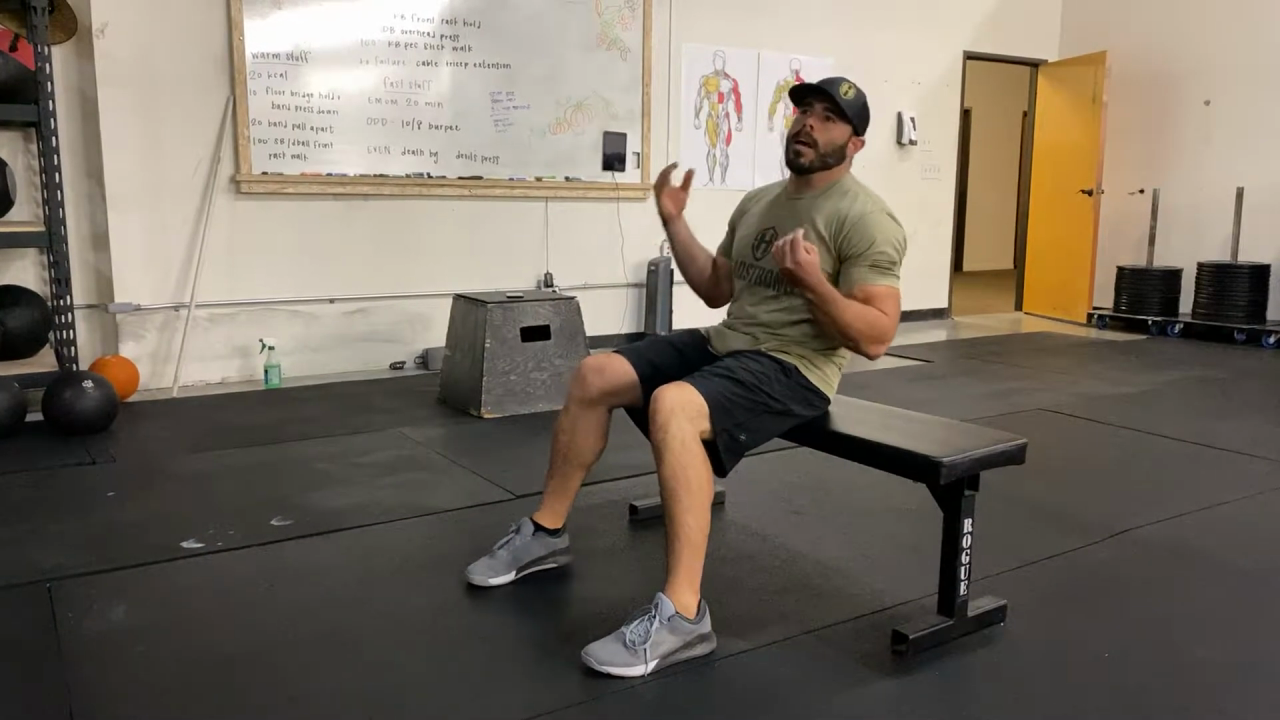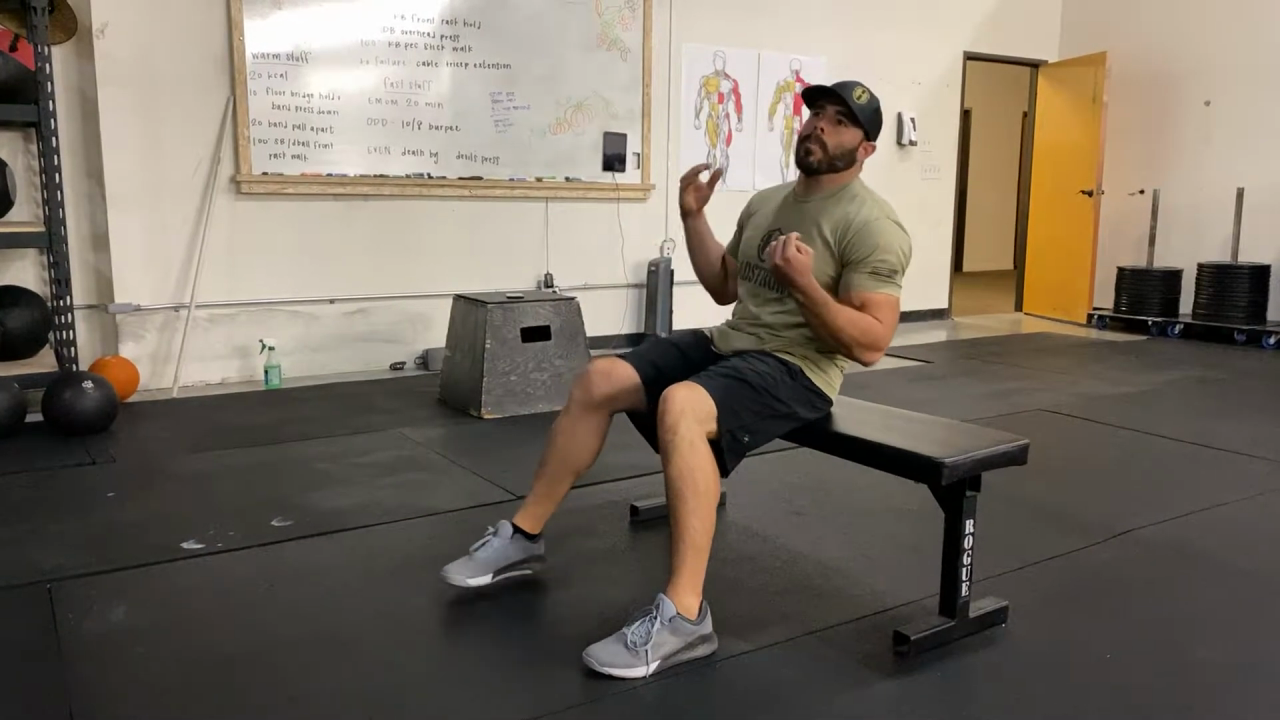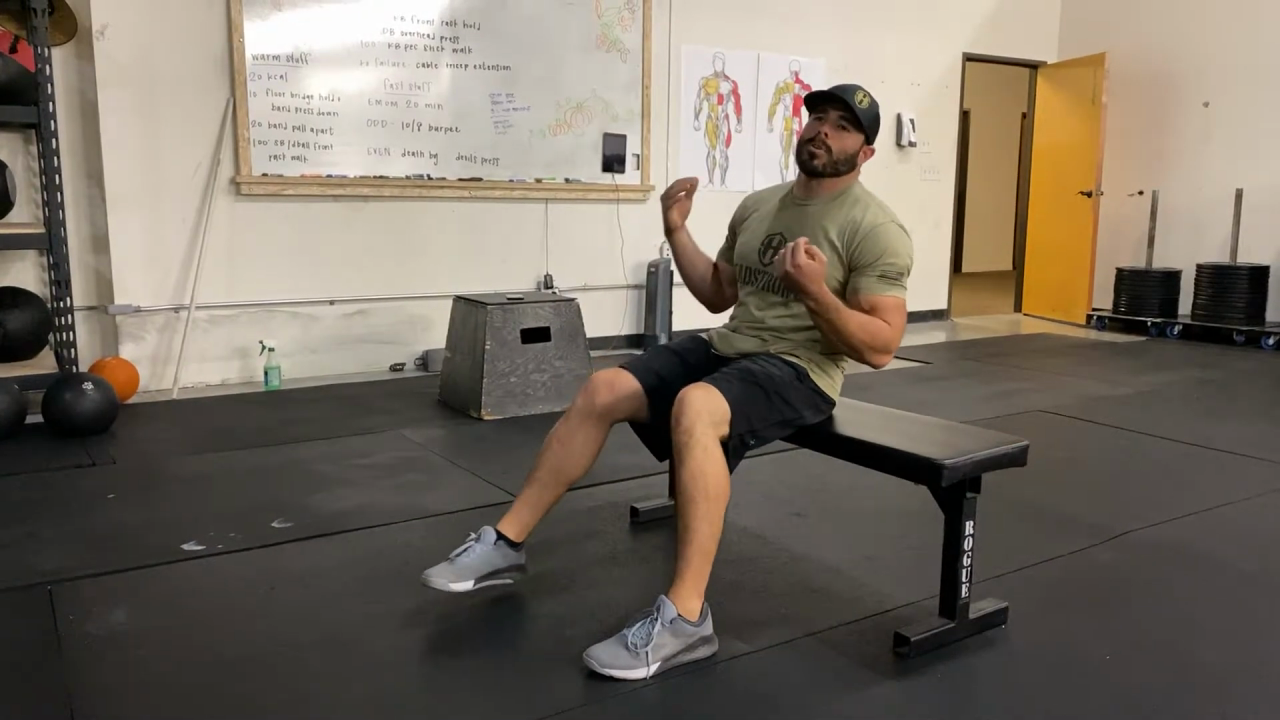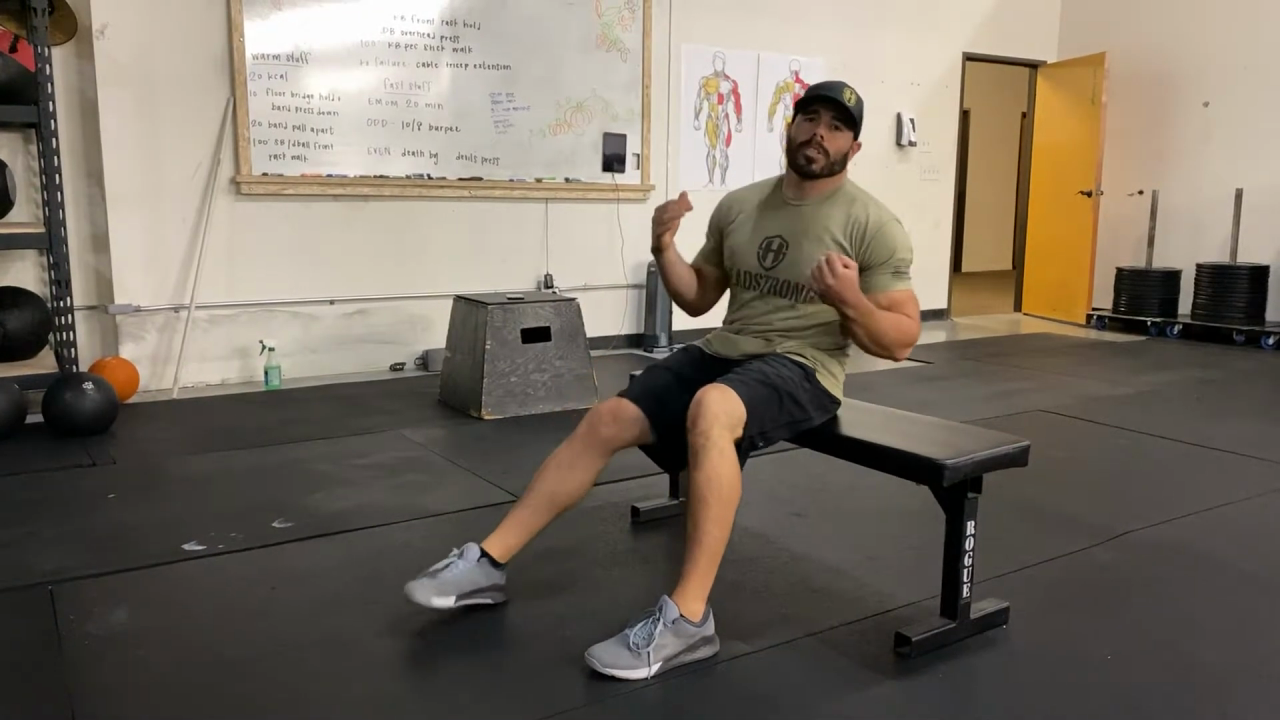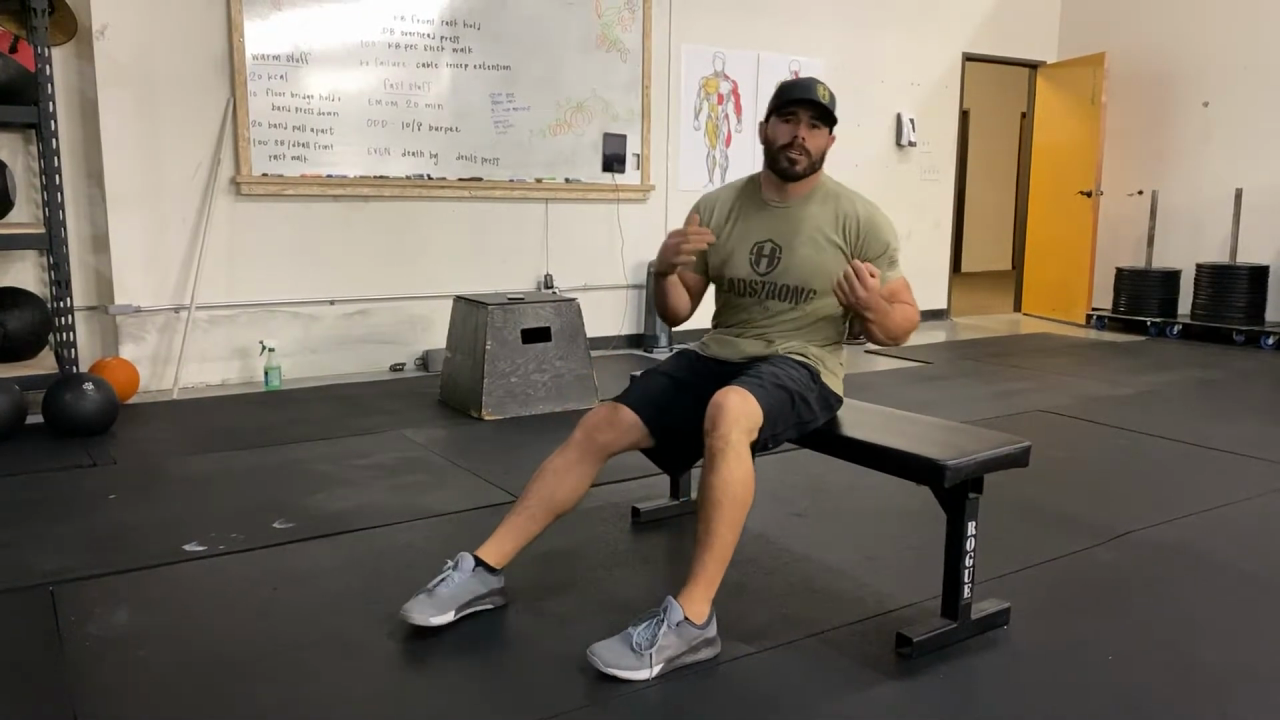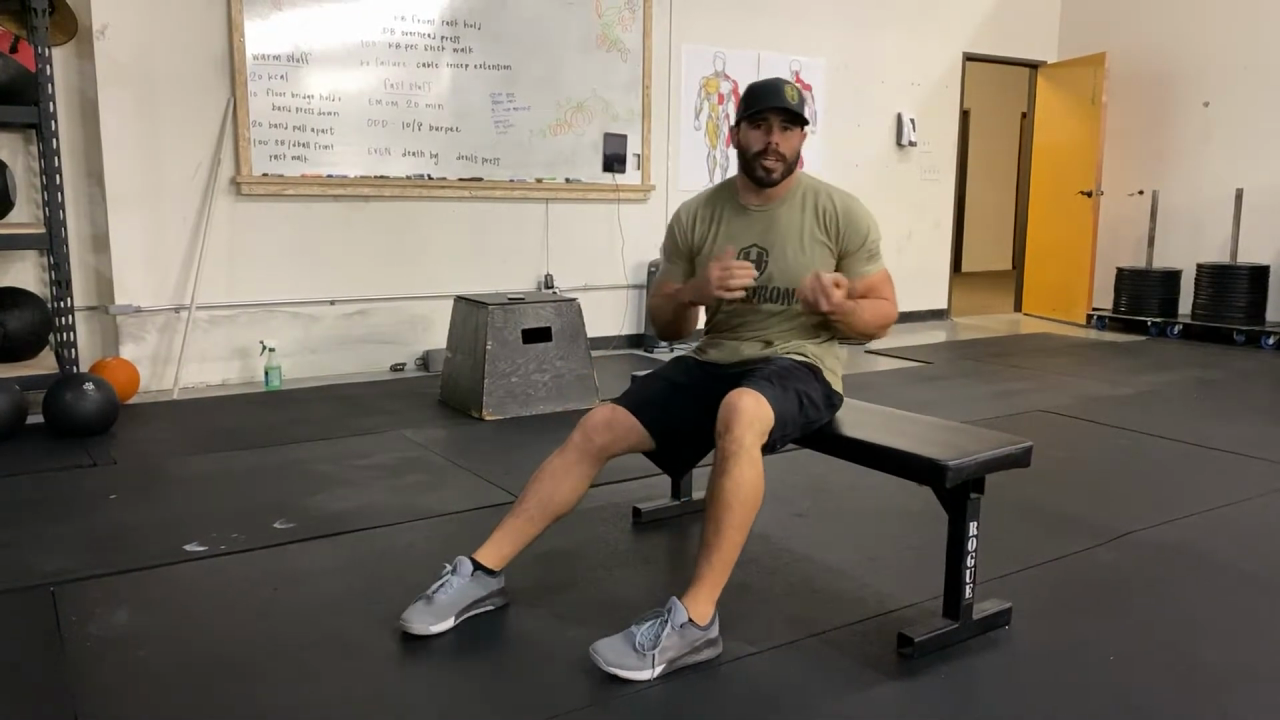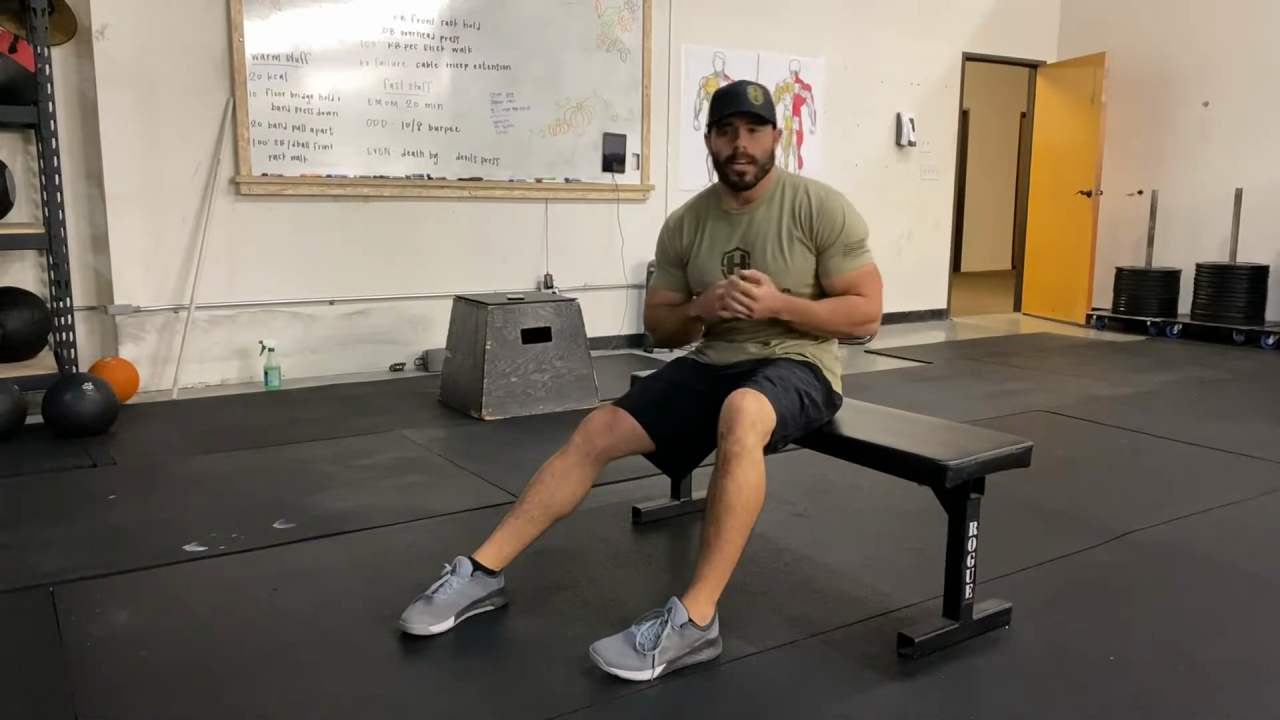
dt=0.2s
person 1, frame 1
left shoulder: (865, 218)
right shoulder: (758, 201)
left elbow: (875, 338)
right elbow: (717, 289)
left wrist: (813, 282)
right wrist: (675, 224)
left hip: (793, 368)
right hip: (727, 343)
left knee: (671, 407)
right knee: (594, 375)
left ankle: (682, 613)
right ankle: (545, 533)
person 1, frame 2
left shoulder: (871, 224)
right shoulder: (766, 202)
left elbow: (869, 345)
right elbow: (724, 287)
left wrist: (803, 283)
right wrist: (692, 217)
left hip: (796, 369)
right hip: (729, 343)
left knee: (679, 407)
right knee: (599, 380)
left ankle: (683, 614)
right ankle: (523, 536)
person 1, frame 3
left shoulder: (874, 228)
right shoulder: (758, 204)
left elbow: (879, 348)
right elbow: (718, 295)
left wrist: (814, 290)
right wrist: (677, 232)
left hip: (799, 371)
right hip: (729, 346)
left knee: (693, 408)
right knee: (601, 392)
left ankle: (685, 616)
right ankle: (506, 543)
person 1, frame 4
left shoulder: (873, 225)
right shoulder: (740, 204)
left elbow: (900, 340)
right elbow: (698, 299)
left wrist: (848, 300)
right wrist: (663, 250)
left hip: (801, 369)
right hip: (725, 351)
left knee: (710, 410)
right knee: (606, 420)
left ankle: (687, 617)
right ankle: (488, 561)
person 1, frame 5
left shoulder: (858, 219)
right shoulder: (717, 206)
left elbow: (902, 325)
right elbow: (676, 312)
left wrist: (870, 306)
right wrist: (665, 271)
left hip: (800, 367)
right hip: (717, 355)
left knee: (726, 413)
right knee: (600, 427)
left ankle: (690, 619)
right ankle: (483, 569)
person 1, frame 6
left shoulder: (839, 213)
right shoulder: (696, 215)
left elbow: (881, 313)
right elbow: (666, 326)
left wrist: (840, 309)
right wrist: (695, 292)
left hip: (798, 367)
right hip: (714, 360)
left knee: (738, 416)
right knee: (598, 428)
left ankle: (693, 619)
right ankle: (482, 572)
person 1, frame 7
left shoulder: (822, 208)
right shoulder: (685, 224)
left elbow: (867, 313)
right elbow: (660, 326)
left wrist: (779, 305)
right wrist: (702, 309)
left hip: (795, 365)
right hip: (712, 361)
left knee: (740, 416)
right knee: (597, 432)
left ankle: (693, 619)
right ankle: (481, 573)
